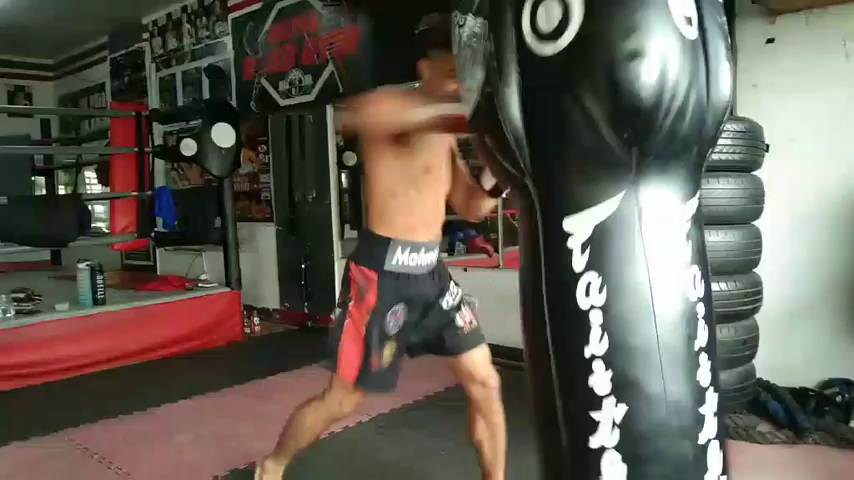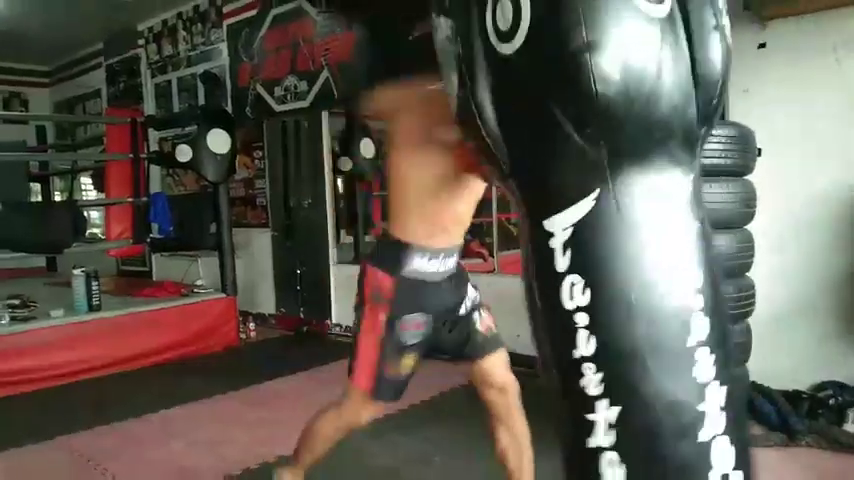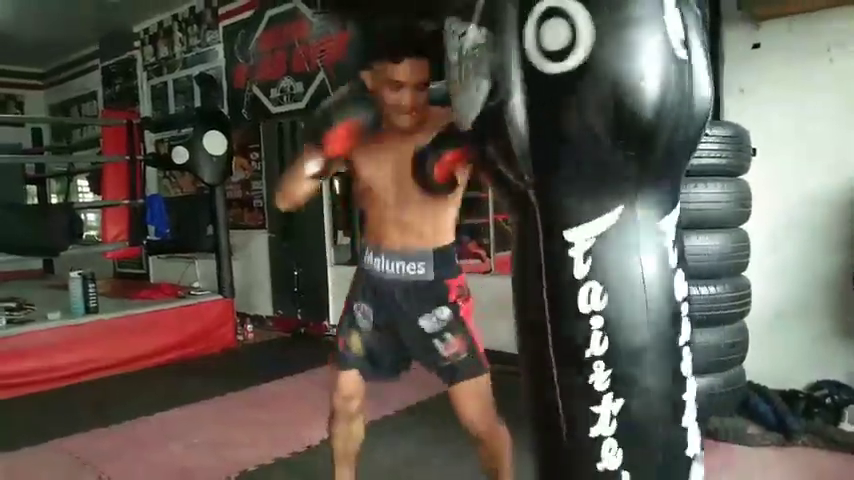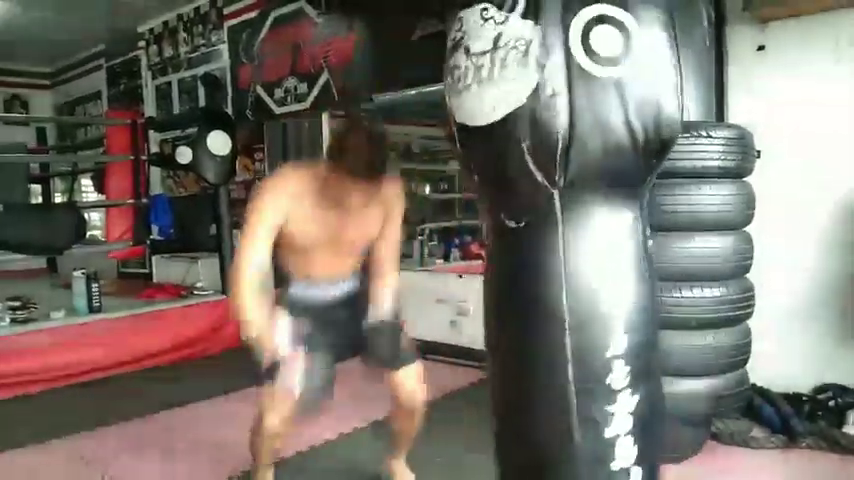
dt=0.5s
person 1, frame 1
left shoulder: (441, 137)
right shoulder: (394, 106)
left elbow: (472, 206)
right elbow: (357, 117)
left wrist: (498, 170)
right wrist: (462, 109)
left hip: (431, 272)
right hip: (383, 273)
left knee: (485, 385)
right knee: (343, 399)
person 1, frame 2
right shoulder: (423, 108)
right elbow: (381, 101)
left hip: (448, 274)
right hip: (402, 277)
left knee: (504, 390)
right knee: (359, 407)
person 1, frame 3
left shoulder: (453, 127)
right shoulder: (353, 135)
right elbow: (285, 199)
right wrist: (320, 152)
left hip: (435, 282)
right hip: (375, 280)
left knee: (477, 413)
right knee: (346, 402)
person 1, frame 4
left shoulder: (388, 192)
right shoulder: (279, 193)
left elbow: (386, 268)
right elbow: (245, 286)
left wrist: (379, 321)
right wrist: (277, 350)
left hip: (357, 295)
right hip: (299, 303)
left knee: (412, 396)
right knee: (272, 420)
